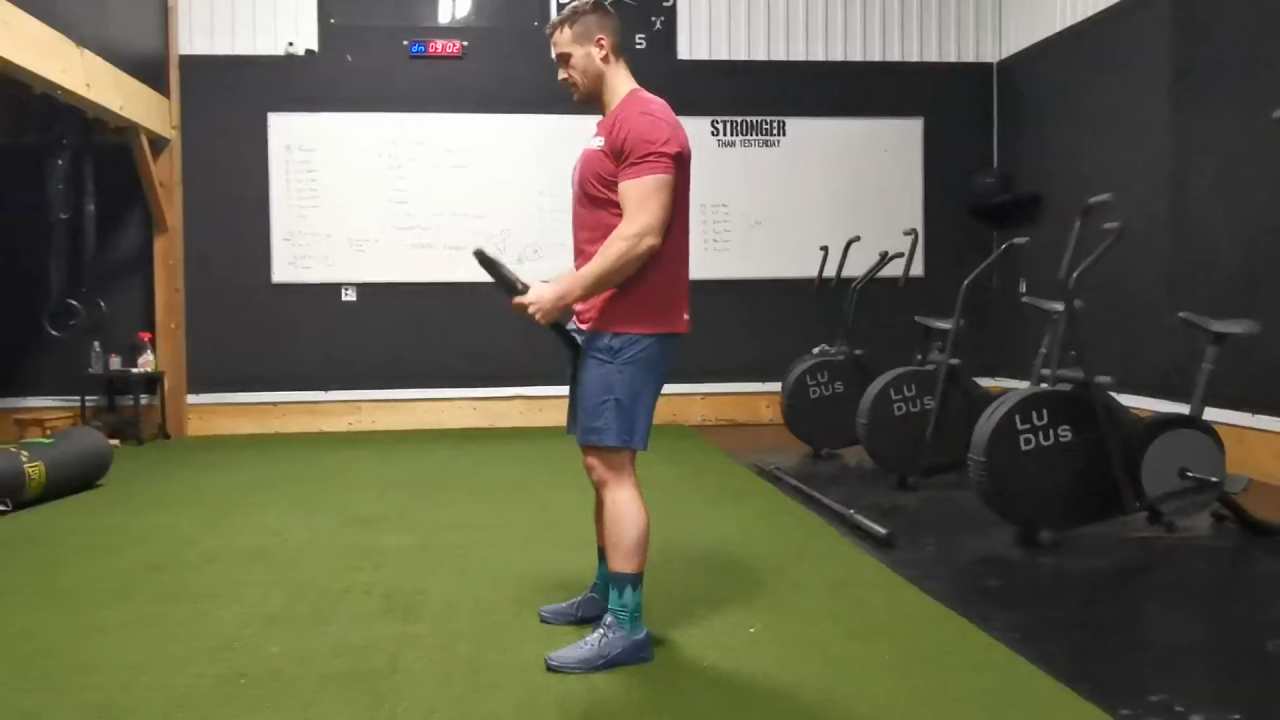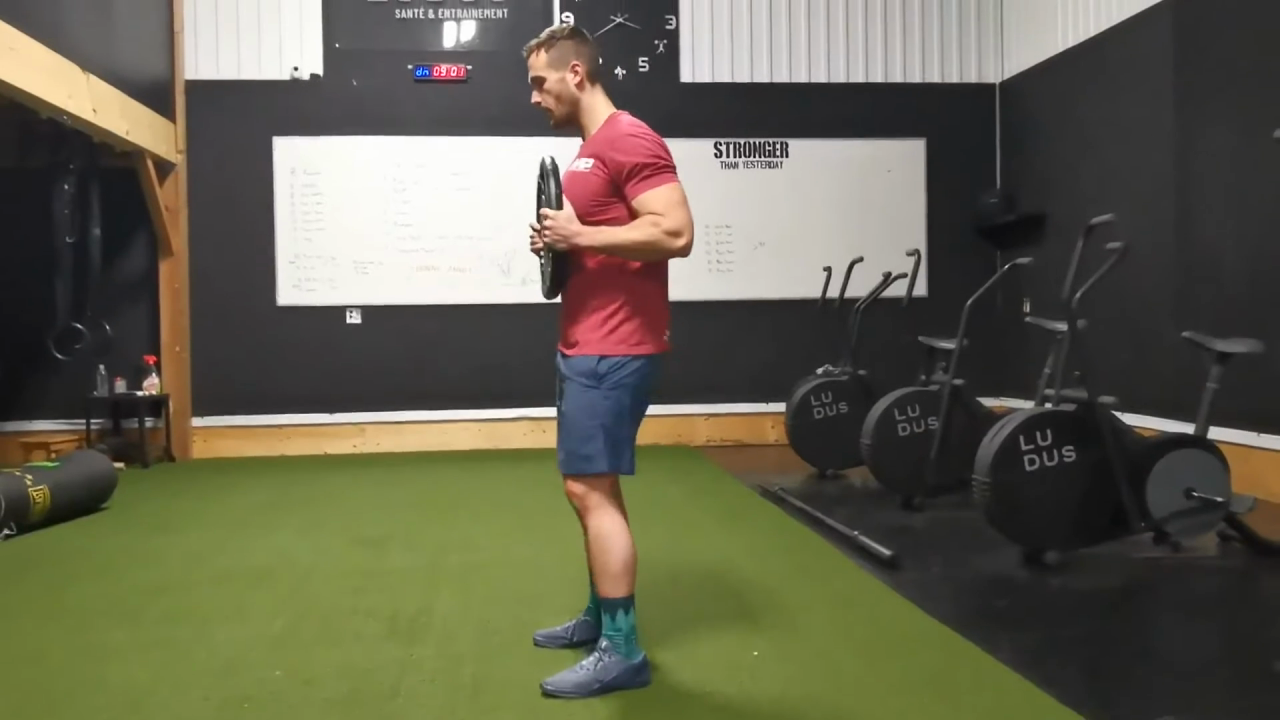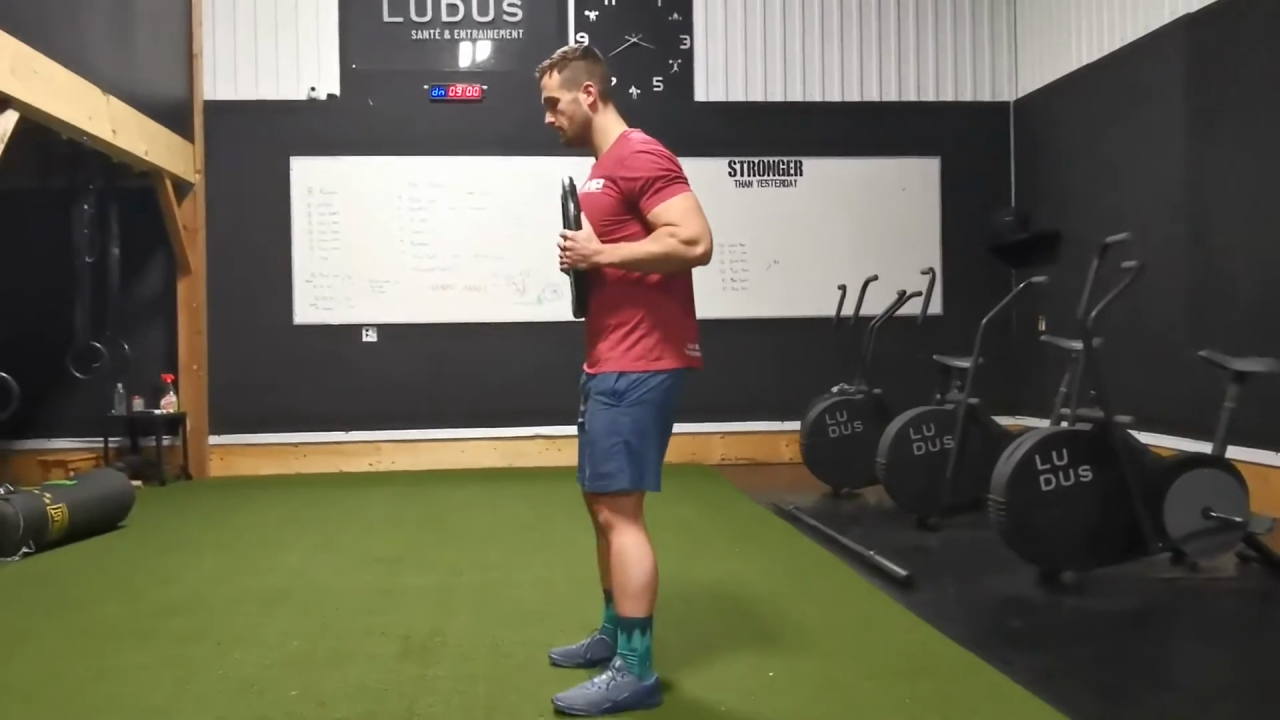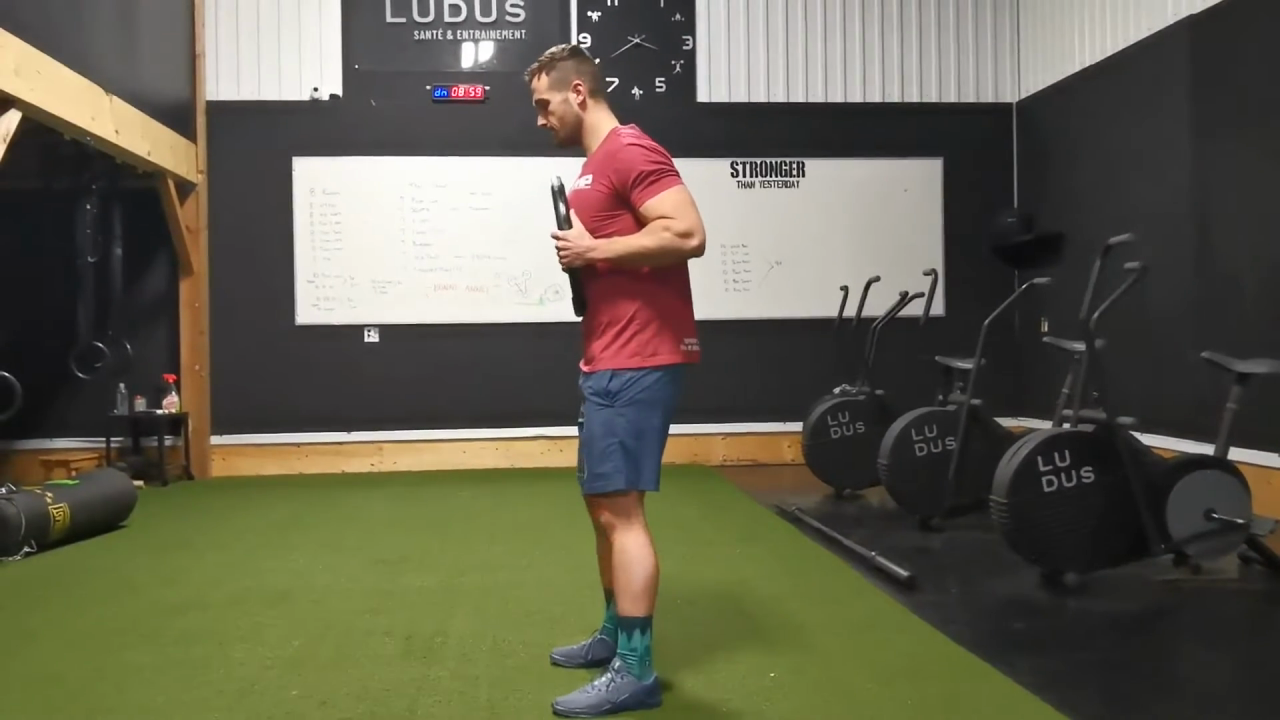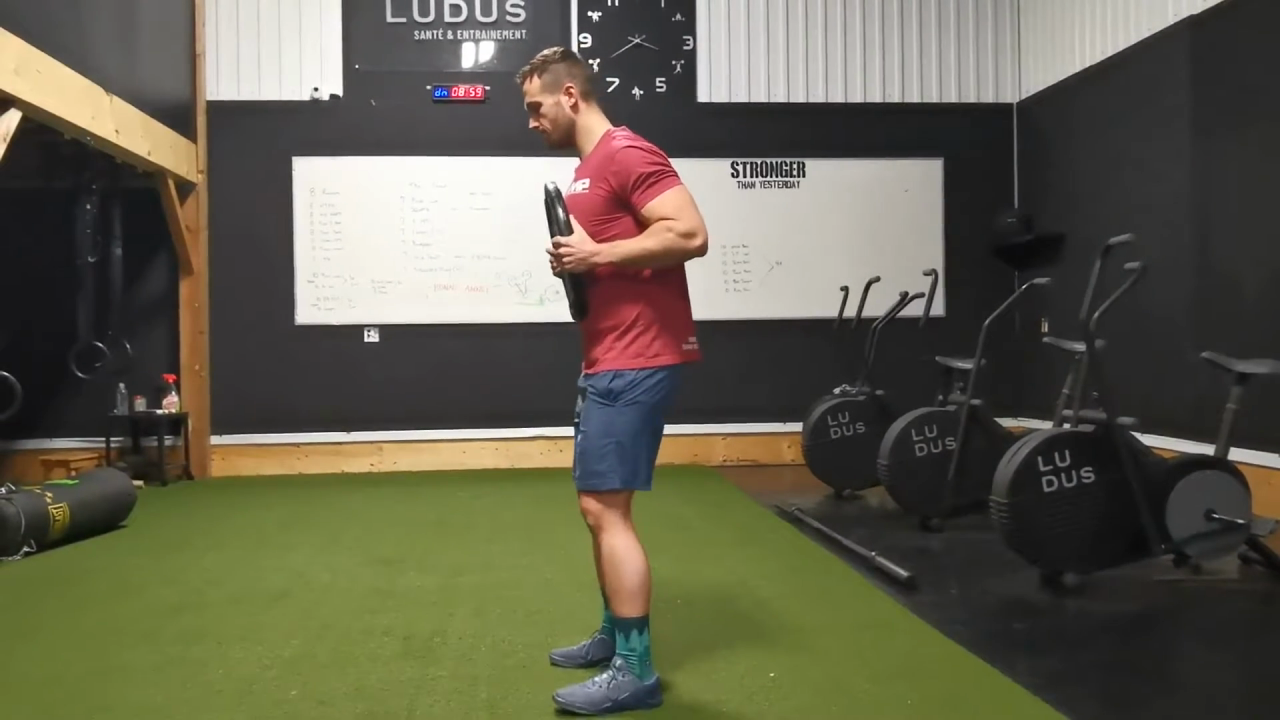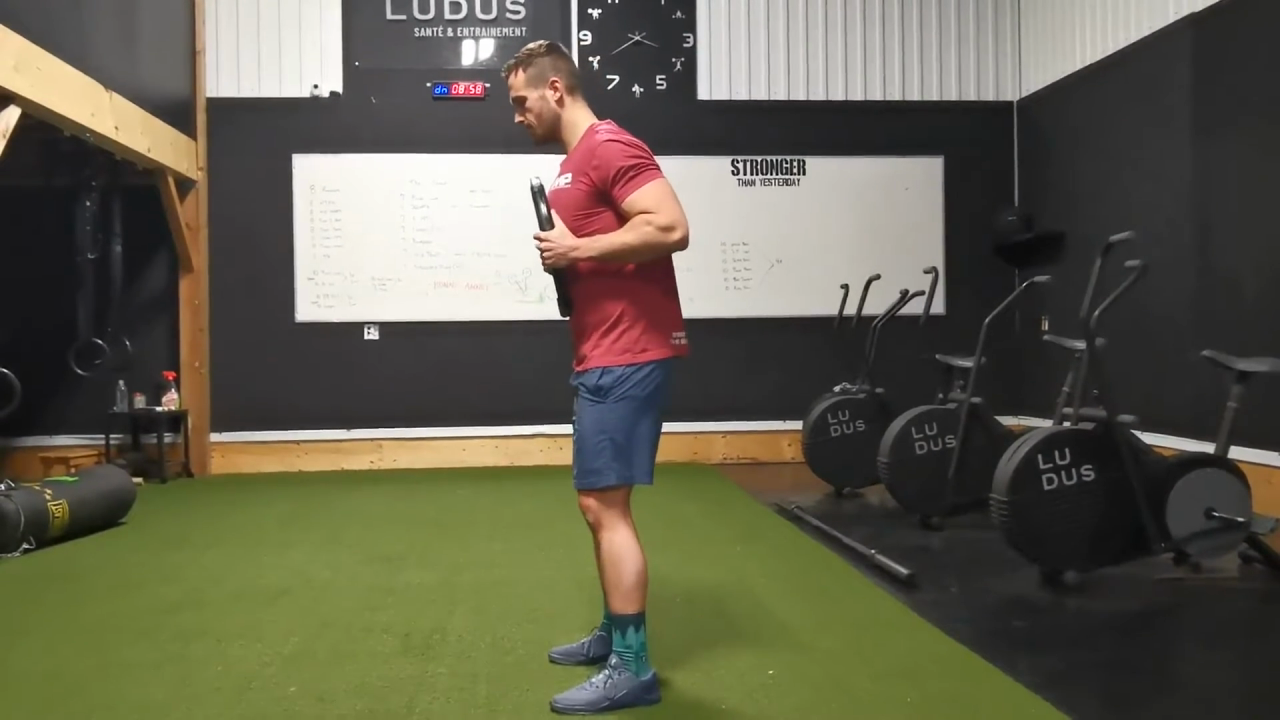
dt=0.7s
person 1, frame 1
left shoulder: (644, 122)
right shoulder: (613, 126)
left elbow: (641, 236)
left wrist: (561, 294)
right wrist: (566, 290)
left hip: (630, 327)
right hip: (605, 323)
left knee: (611, 467)
right knee: (599, 462)
left ankle: (626, 626)
right ankle: (607, 591)
person 1, frame 2
left shoulder: (630, 142)
right shoulder: (588, 153)
left elbow: (675, 233)
left wrist: (583, 236)
right wrist: (560, 240)
left hip: (615, 346)
right hip: (585, 344)
left knee: (588, 489)
right knee: (593, 487)
left ankle: (622, 650)
right ankle: (599, 616)
person 1, frame 3
left shoulder: (640, 158)
right shoulder: (604, 168)
left elbow: (695, 242)
left wrist: (601, 254)
right wrist: (584, 258)
left hip: (640, 363)
right hip: (611, 361)
left knee: (619, 510)
right knee: (603, 503)
right ankle: (613, 635)
person 1, frame 4
left shoulder: (630, 152)
right shoulder: (597, 166)
left elbow: (687, 235)
left wrist: (594, 249)
right wrist: (582, 253)
left hip: (637, 359)
right hip: (611, 358)
left knee: (619, 510)
right knee: (603, 503)
right ankle: (614, 634)
person 1, frame 5
left shoulder: (627, 155)
right shoulder: (588, 169)
left elbow: (690, 234)
left wrist: (598, 255)
right wrist: (574, 262)
left hip: (637, 360)
right hip: (608, 358)
left knee: (603, 506)
right knee: (600, 502)
right ankle: (615, 635)
person 1, frame 6
left shoulder: (610, 148)
right shoulder: (576, 161)
left elbow: (670, 228)
left wrist: (577, 248)
right wrist: (565, 252)
left hip: (627, 355)
right hip: (603, 355)
left knee: (604, 506)
right knee: (601, 504)
right ankle: (613, 634)
